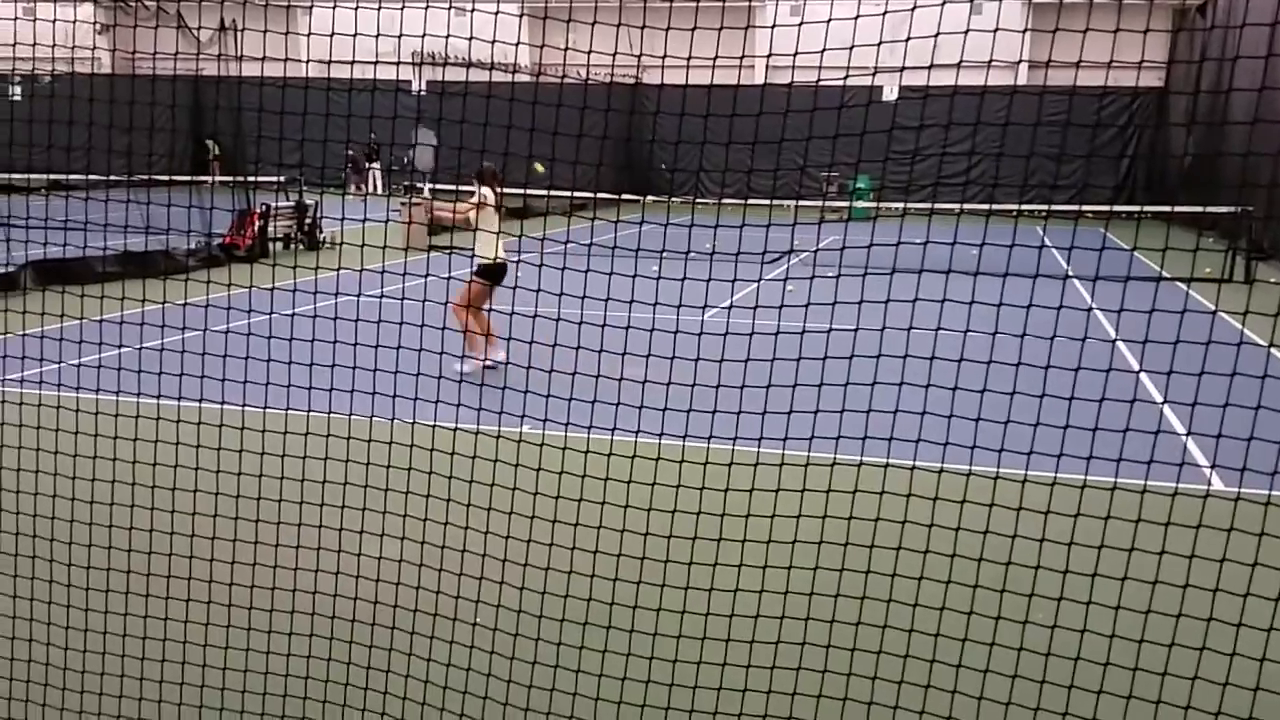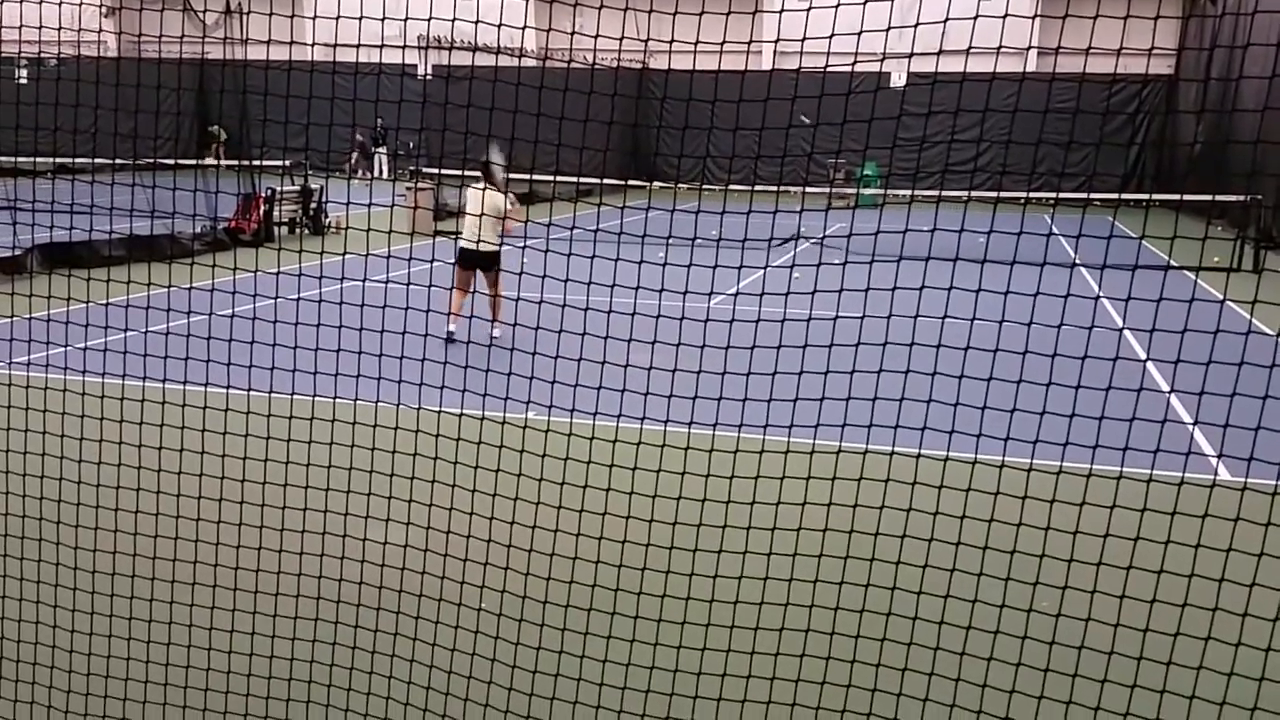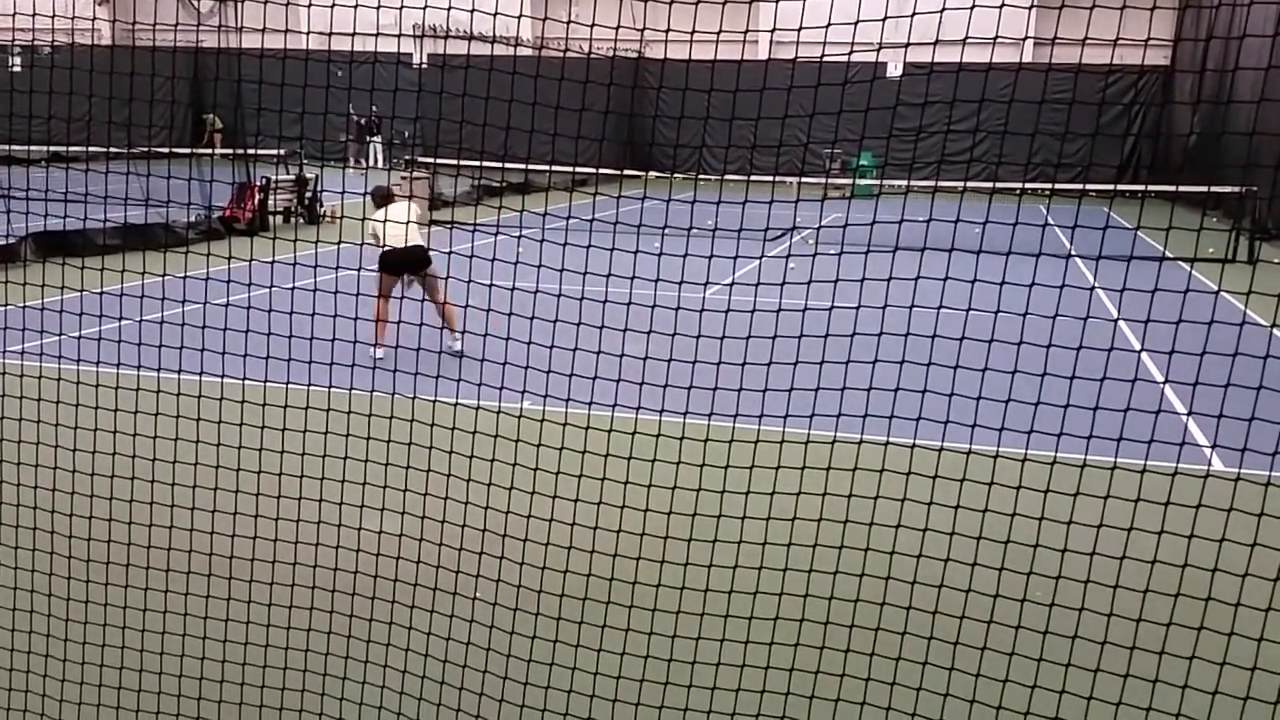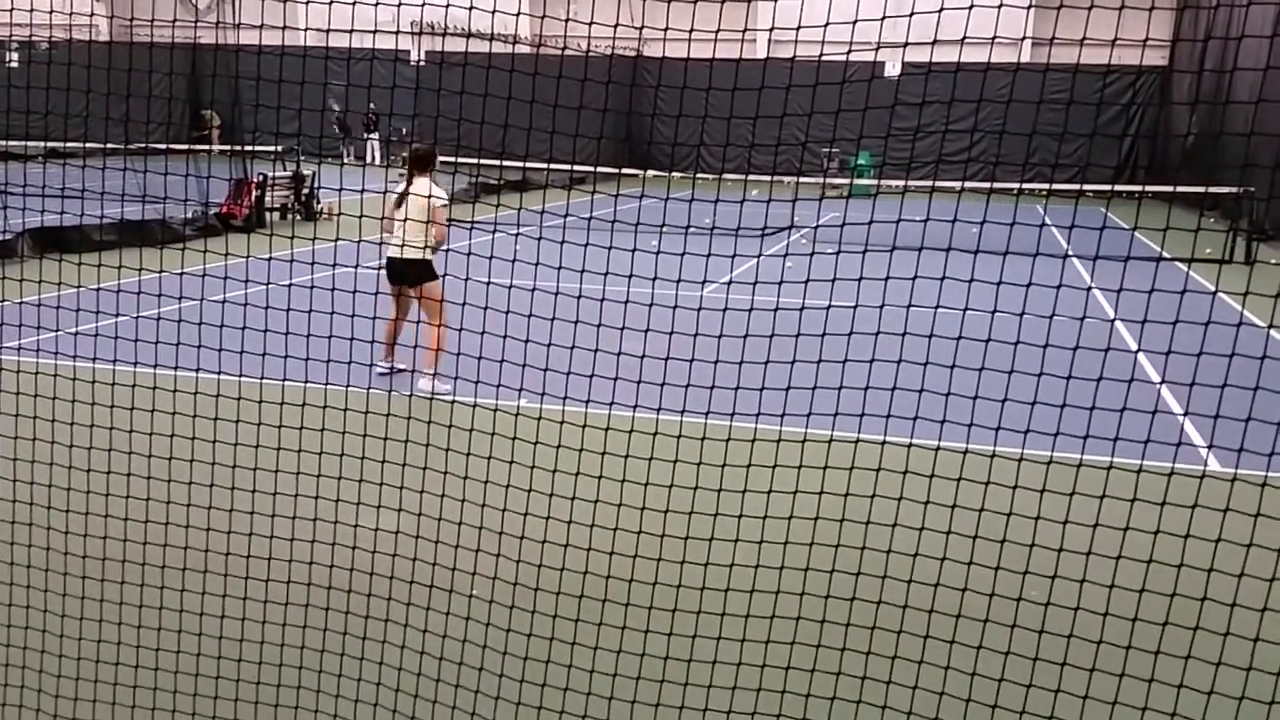
dt=1s
person 1, frame 1
left shoulder: (485, 193)
right shoulder: (488, 197)
left elbow: (461, 209)
right elbow: (459, 218)
left wrist: (432, 205)
right wrist: (435, 212)
left hip: (490, 266)
right hip: (493, 264)
left knee: (460, 307)
right knee: (475, 309)
left ankle: (473, 356)
right ankle: (493, 353)
person 1, frame 2
left shoulder: (471, 189)
right shoulder: (501, 199)
right elbow: (506, 229)
right wrist: (515, 207)
left hip: (466, 249)
right hip: (488, 252)
left knee: (460, 290)
right knee: (494, 288)
left ankle: (451, 325)
right ankle: (495, 326)
person 1, frame 3
left shoulder: (375, 217)
right shoulder: (409, 206)
right wrist: (412, 272)
left hip: (391, 254)
right hip: (417, 251)
left knee: (383, 298)
right knee: (437, 296)
left ankle: (378, 347)
right ankle: (456, 339)
person 1, frame 4
left shoulder: (400, 190)
right shoulder: (435, 193)
left elbow: (386, 227)
right elbow: (440, 235)
right wrist: (432, 246)
left hip: (393, 260)
right hip: (417, 263)
left knee: (400, 308)
right knee: (437, 319)
left ankle: (387, 361)
right ankle: (429, 377)
